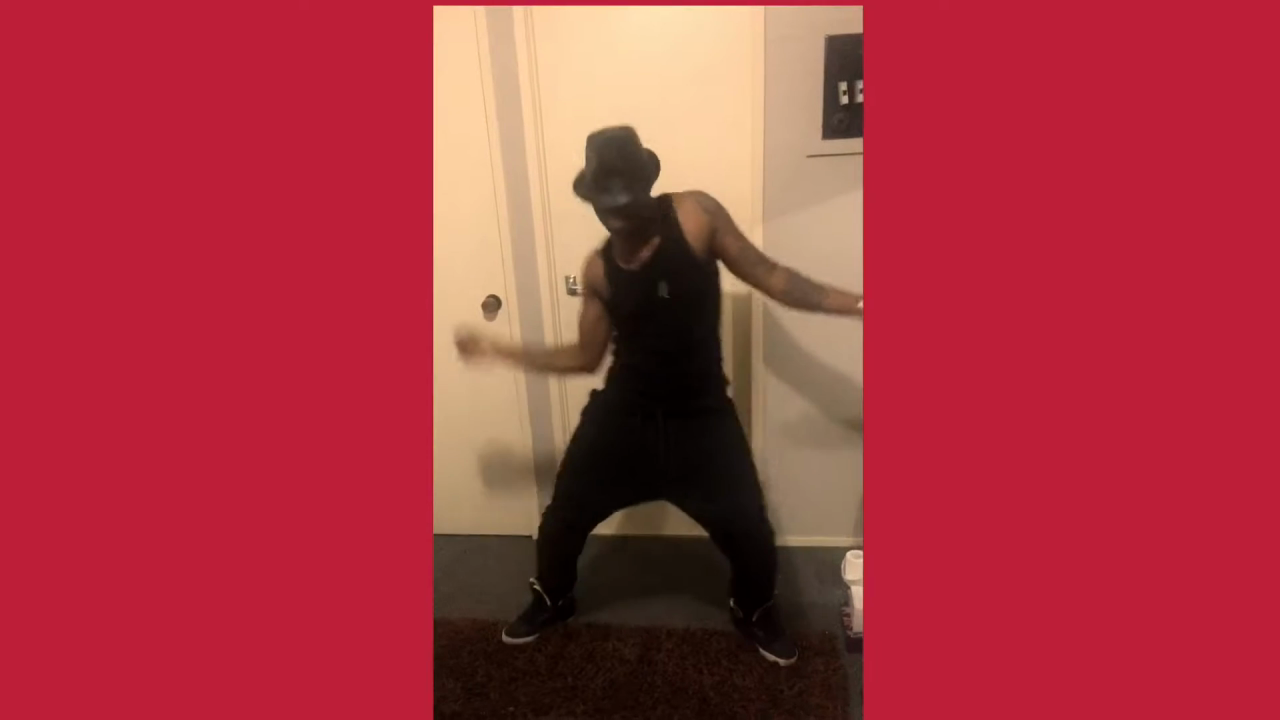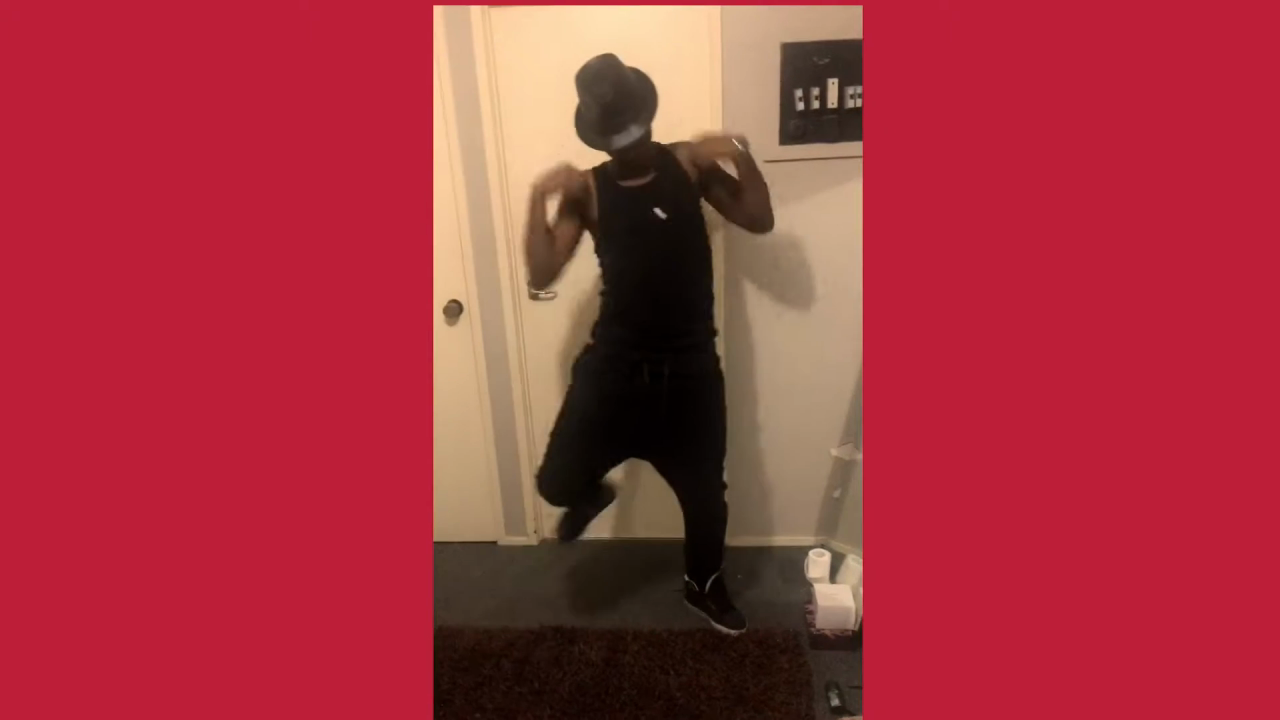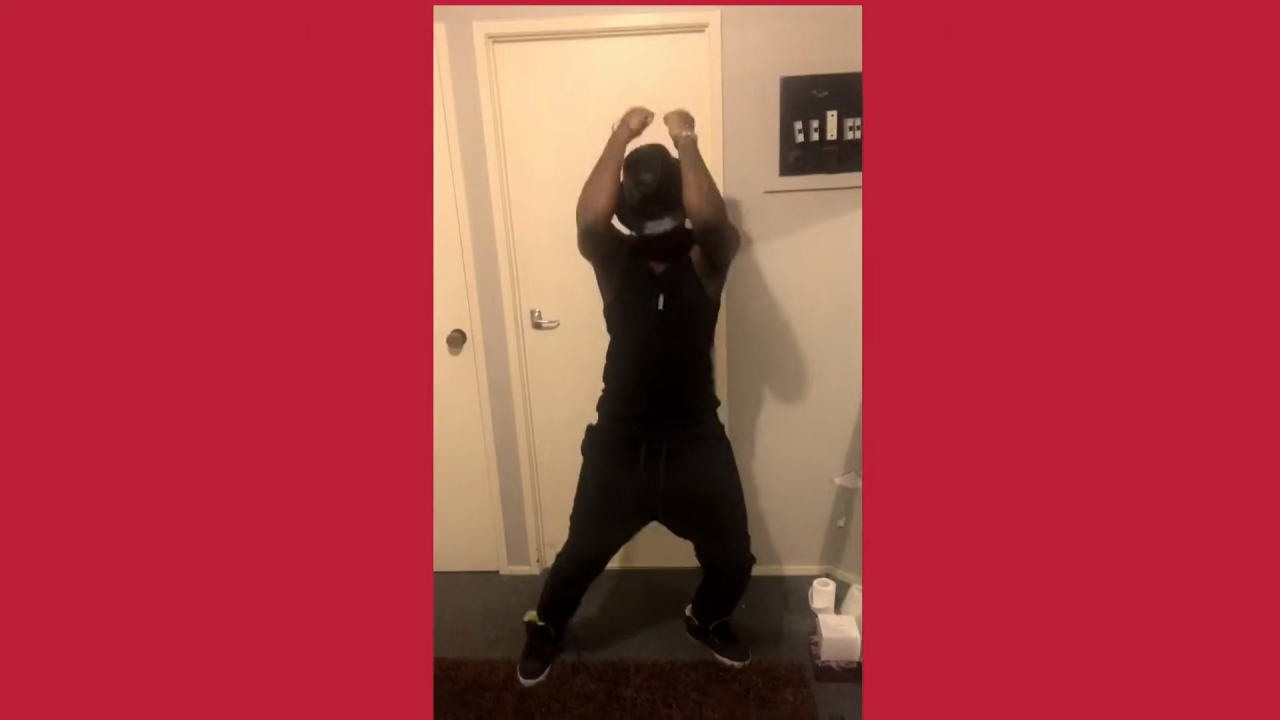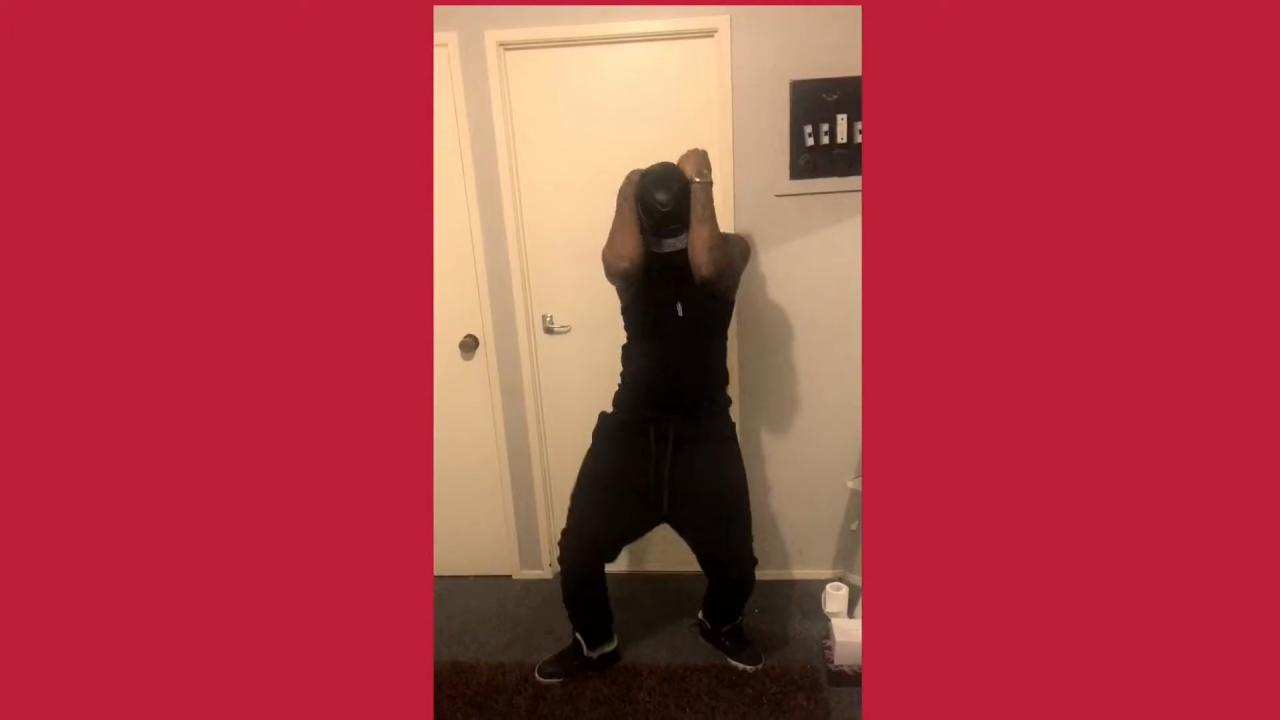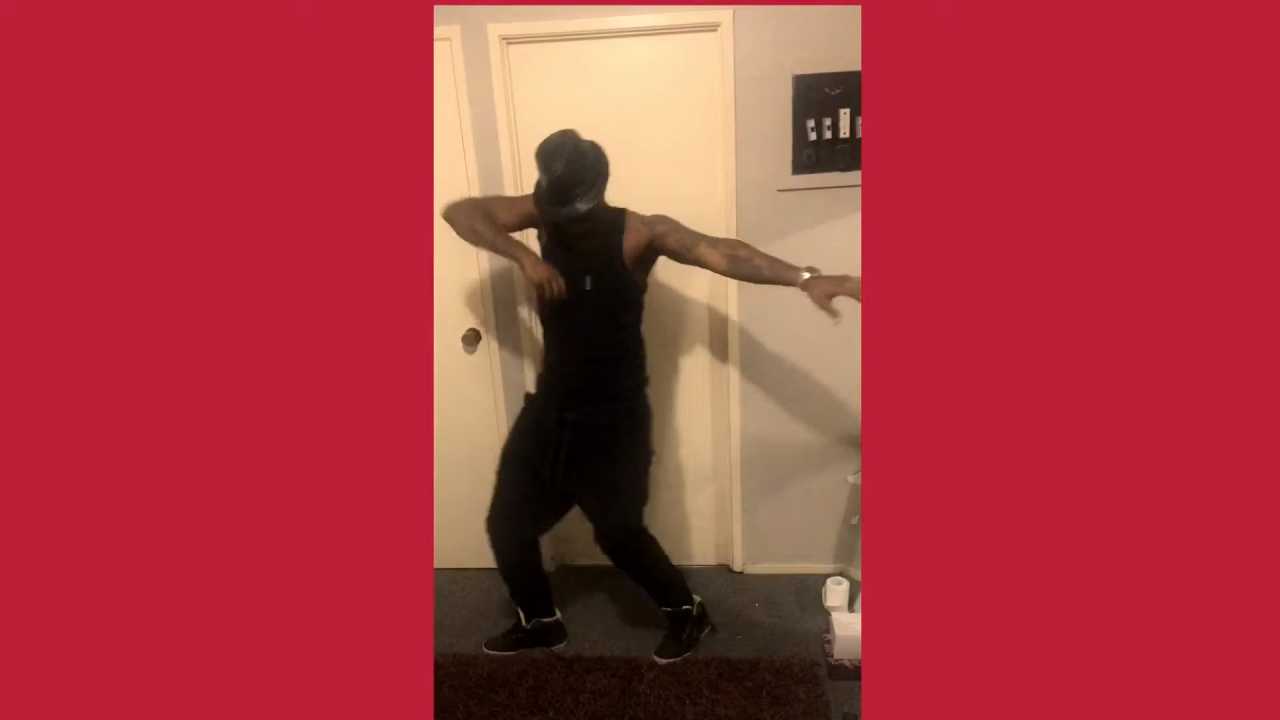
dt=1s
person 1, frame 1
left shoulder: (697, 215)
right shoulder: (599, 268)
left elbow: (768, 277)
right elbow: (585, 356)
left wrist: (858, 304)
right wrist: (499, 350)
left hip: (702, 417)
right hip: (623, 415)
left knee: (751, 536)
right knee: (563, 519)
left ankle: (754, 612)
right ankle: (552, 600)
person 1, frame 2
left shoulder: (688, 162)
right shoulder: (585, 188)
left elbow: (760, 220)
right elbow: (541, 275)
left wrist: (738, 152)
right wrist: (539, 197)
left hip: (691, 366)
right hip: (614, 363)
left knee: (705, 492)
right knee: (559, 480)
left ankle: (704, 584)
right ankle: (591, 493)
person 1, frame 3
left shoulder: (709, 252)
right shoulder: (612, 254)
left elbow: (708, 213)
right elbow: (590, 215)
left wrist: (684, 138)
right wrist: (623, 137)
left hip: (695, 440)
right hip: (620, 440)
left knee: (733, 560)
right knee: (582, 555)
left ankle: (708, 619)
right ankle: (545, 628)
person 1, frame 4
left shoulder: (730, 252)
right shoulder: (634, 265)
left elbow: (706, 266)
right elbow: (620, 263)
left wrist: (699, 180)
right wrist: (630, 190)
left hip: (704, 436)
right hip: (630, 432)
left knee: (734, 559)
right knee: (579, 547)
left ankle: (720, 624)
right ankle: (593, 643)
person 1, frame 5
left shoulder: (641, 232)
right shoulder: (542, 216)
left elbow: (718, 253)
right elbow: (459, 211)
left wrist: (806, 277)
right wrist: (520, 255)
left hip: (614, 416)
right hip: (550, 408)
left knee: (619, 532)
right knee: (506, 522)
left ankle: (686, 610)
right ankle: (539, 620)
